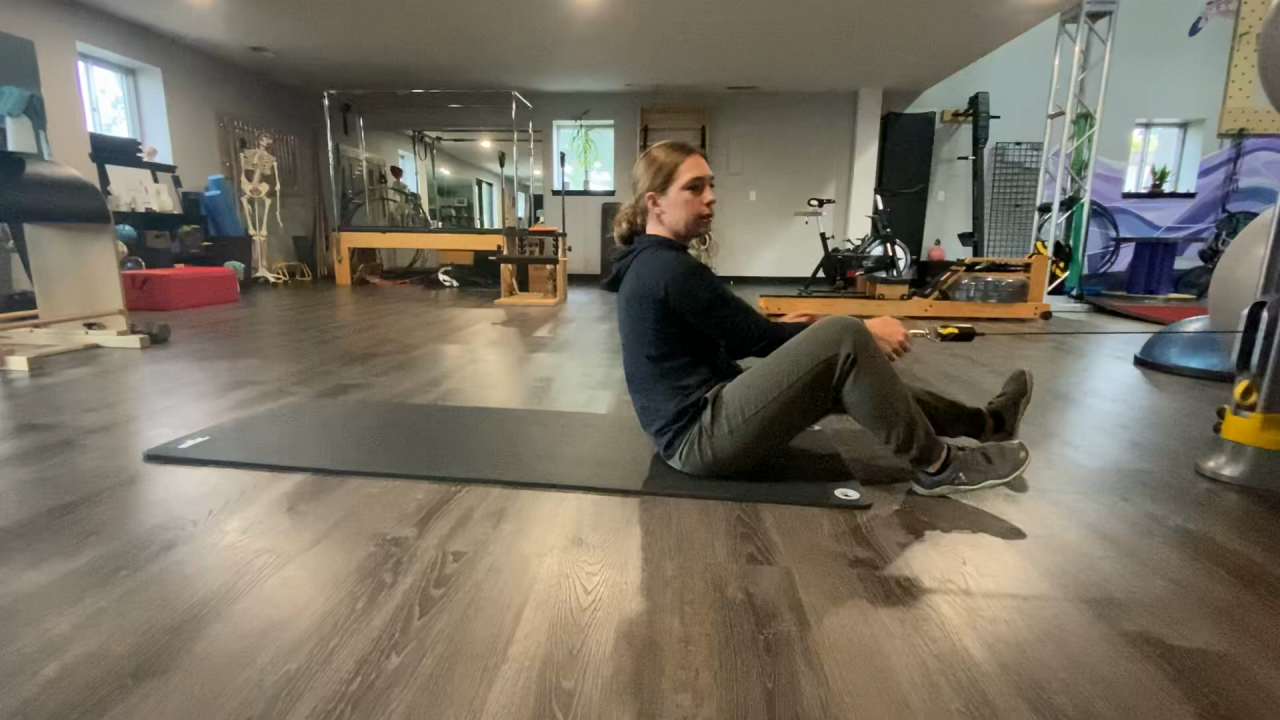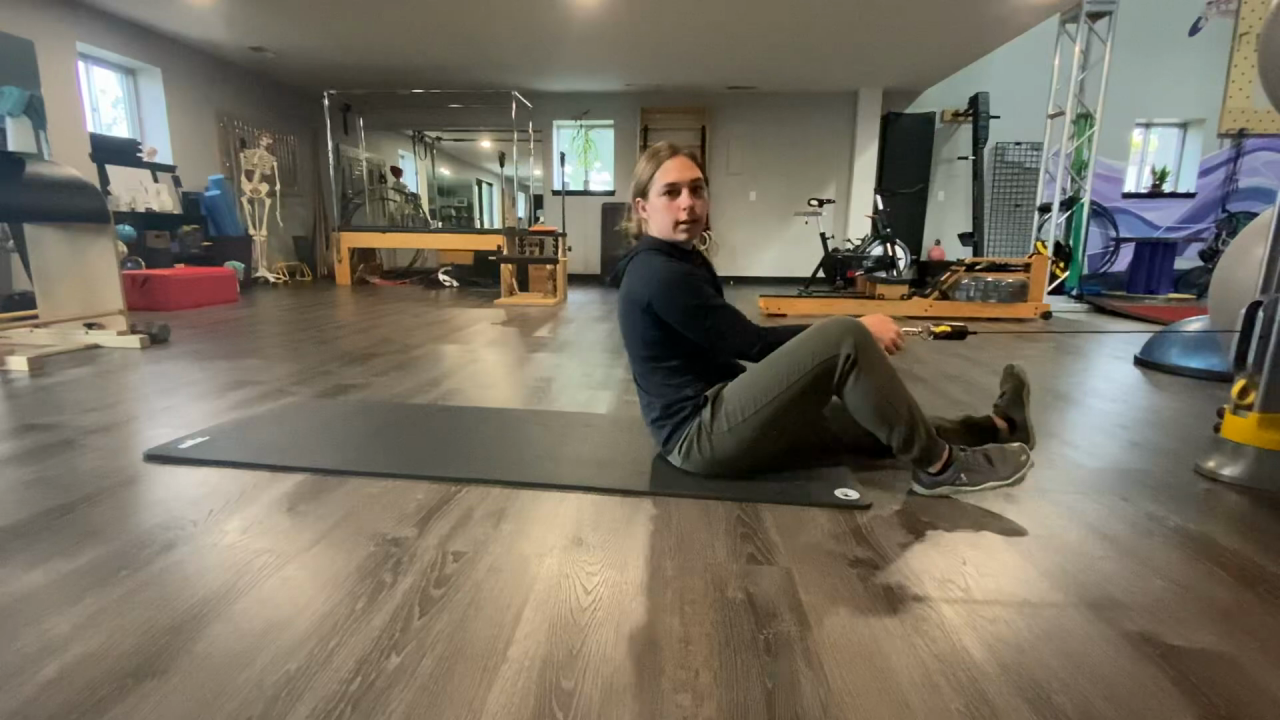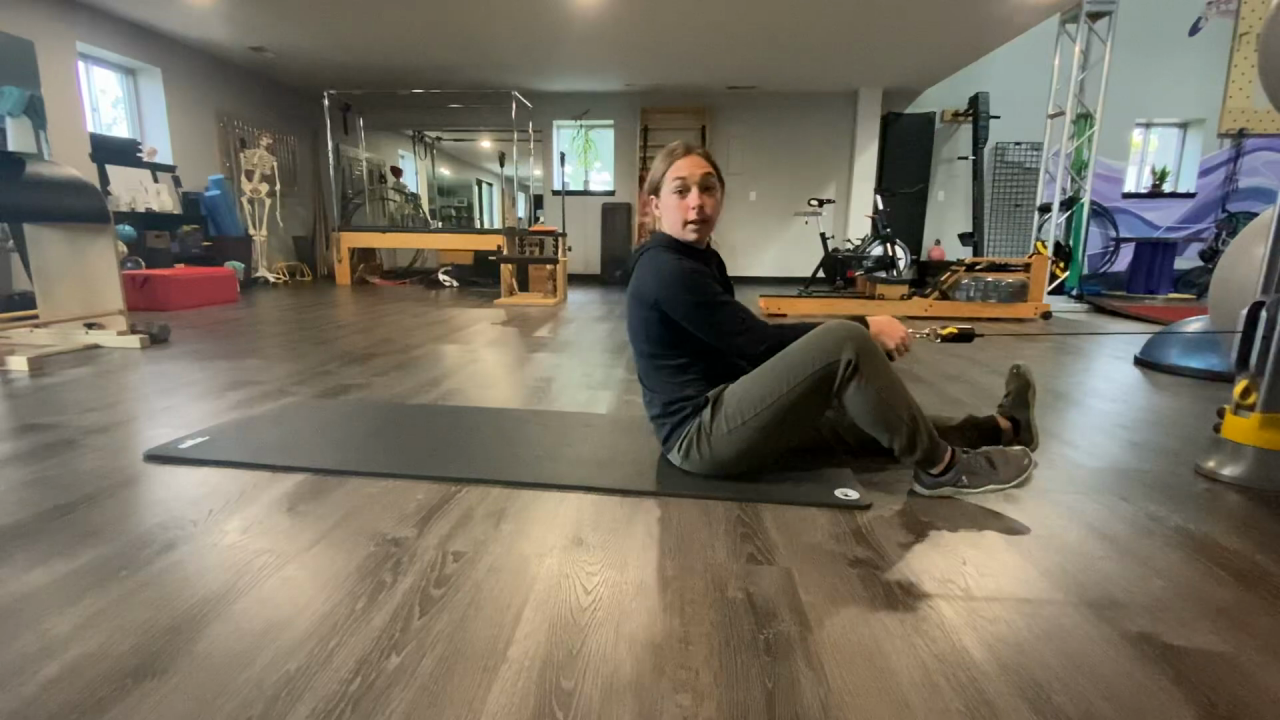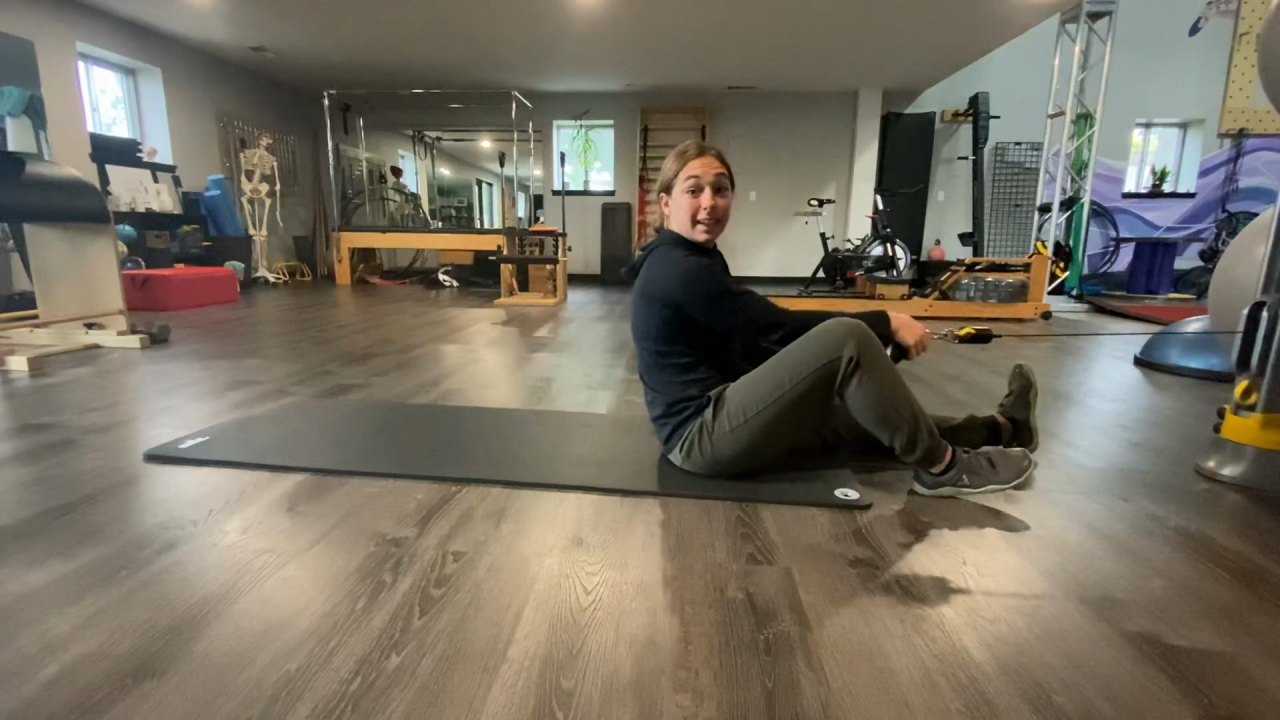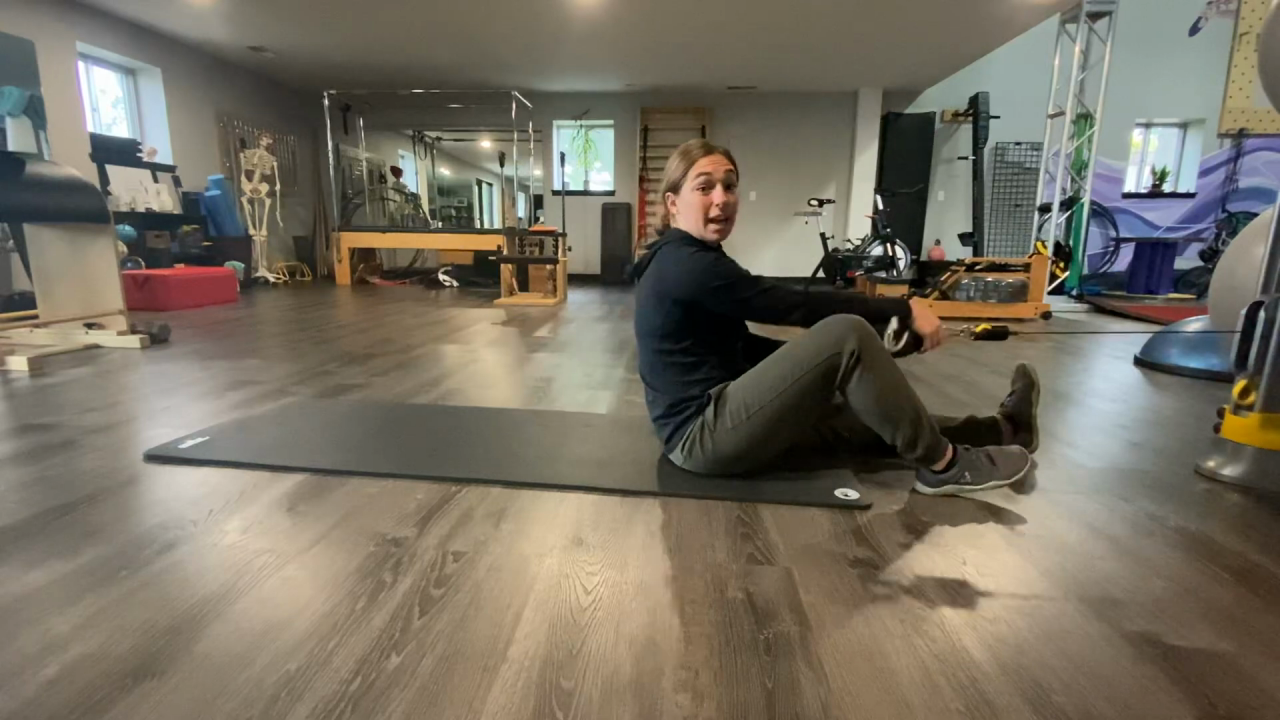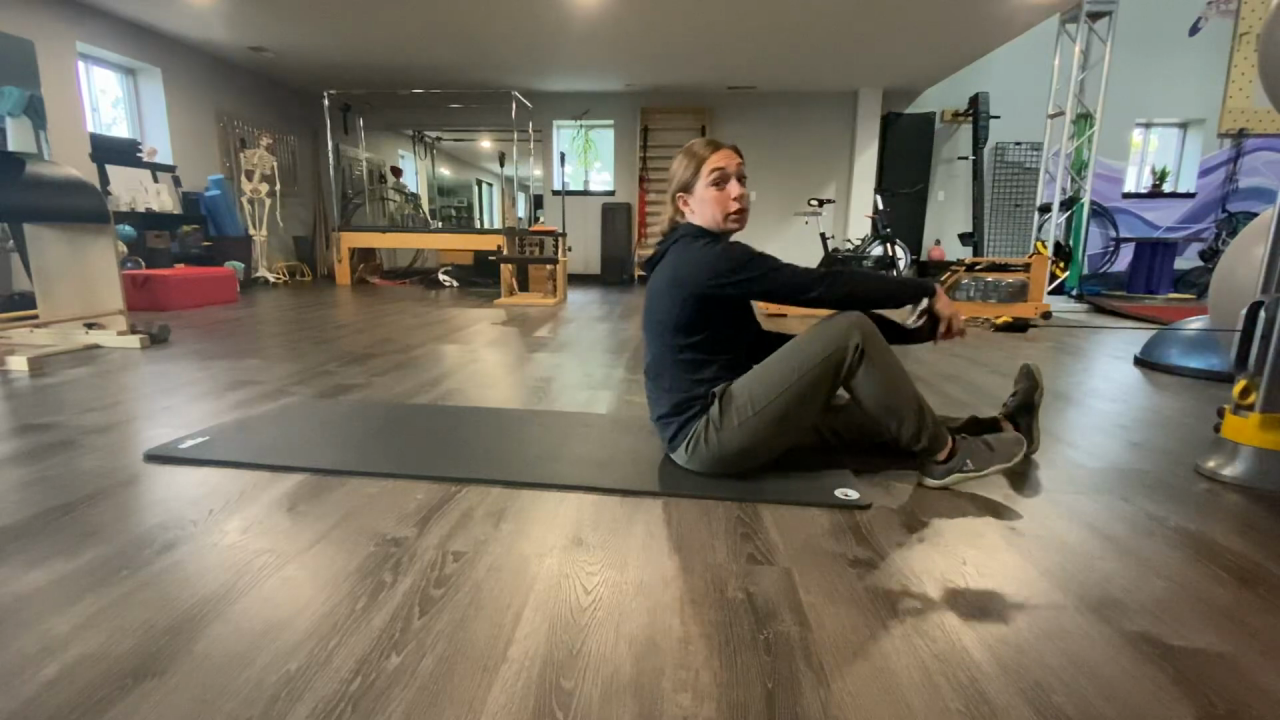
dt=0.2s
person 1, frame 1
left shoulder: (654, 263)
right shoulder: (670, 270)
right elbow: (761, 337)
left wrist: (787, 330)
right wrist: (866, 333)
left hip: (704, 421)
right hip: (701, 441)
left knee: (843, 384)
right knee: (843, 338)
left ankle: (987, 421)
right ankle: (937, 464)
person 1, frame 2
left shoulder: (689, 261)
right shoulder: (660, 275)
right elbow: (750, 343)
right wrist: (856, 328)
left hip: (715, 419)
right hip: (700, 437)
right knee: (843, 337)
left ankle: (999, 427)
right ankle: (939, 465)
person 1, frame 3
left shoulder: (702, 259)
right shoulder: (668, 273)
left elbow: (739, 345)
right elbow: (758, 339)
right wrist: (865, 328)
left hip: (717, 417)
right hip: (699, 437)
right knee: (845, 342)
left ankle: (1001, 428)
right ankle: (940, 467)
person 1, frame 4
left shoulder: (699, 258)
right shoulder: (680, 270)
left elbow: (737, 344)
right elbow: (777, 323)
right wrist: (885, 324)
left hip: (717, 419)
right hip: (702, 437)
right knee: (846, 338)
left ankle: (1000, 429)
right ankle: (942, 466)
person 1, frame 5
left shoulder: (689, 259)
right shoulder: (692, 267)
left elbow: (739, 345)
right elbow: (797, 305)
left wrist: (813, 359)
right wrist: (902, 311)
left hip: (713, 417)
right hip: (702, 436)
right knee: (846, 334)
left ankle: (998, 429)
right ankle: (942, 464)
person 1, frame 6
left shoulder: (694, 254)
right shoulder: (709, 259)
left elbow: (753, 343)
right elbow: (821, 285)
right wrist: (927, 292)
left hip: (709, 422)
right hip: (706, 438)
left knee: (861, 413)
right knee: (849, 330)
left ankle: (1000, 428)
right ankle: (944, 455)
